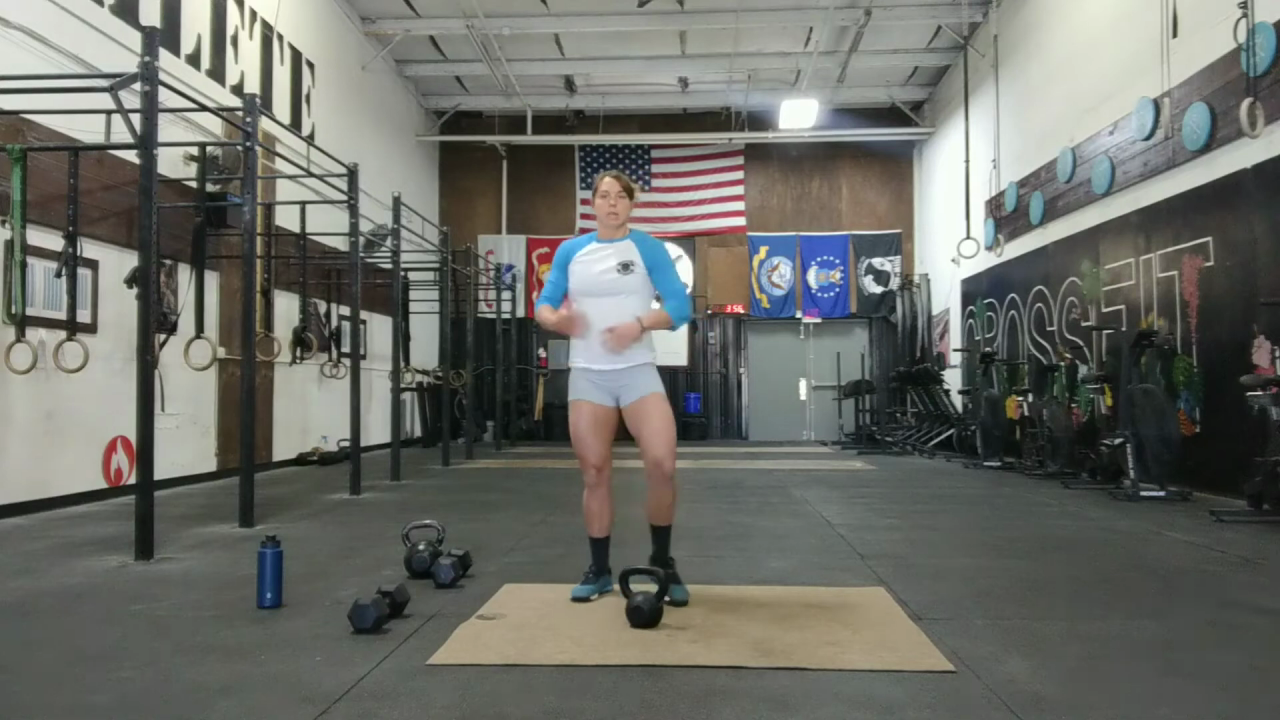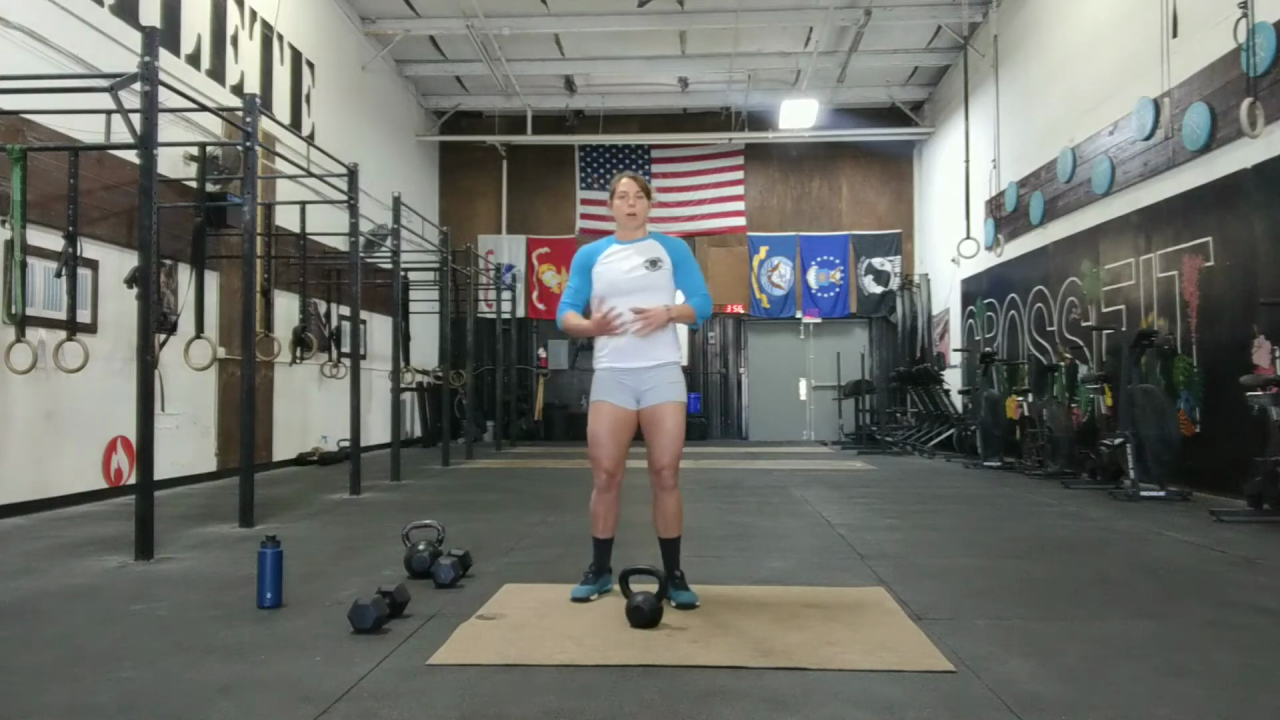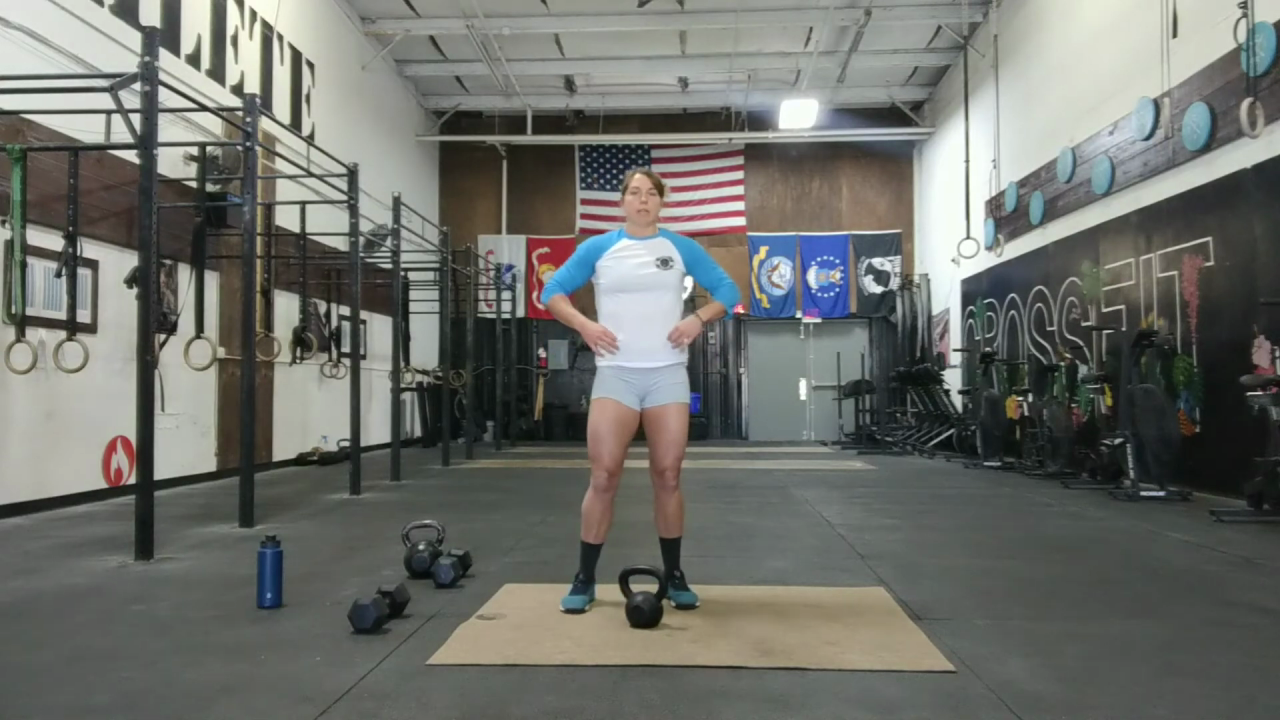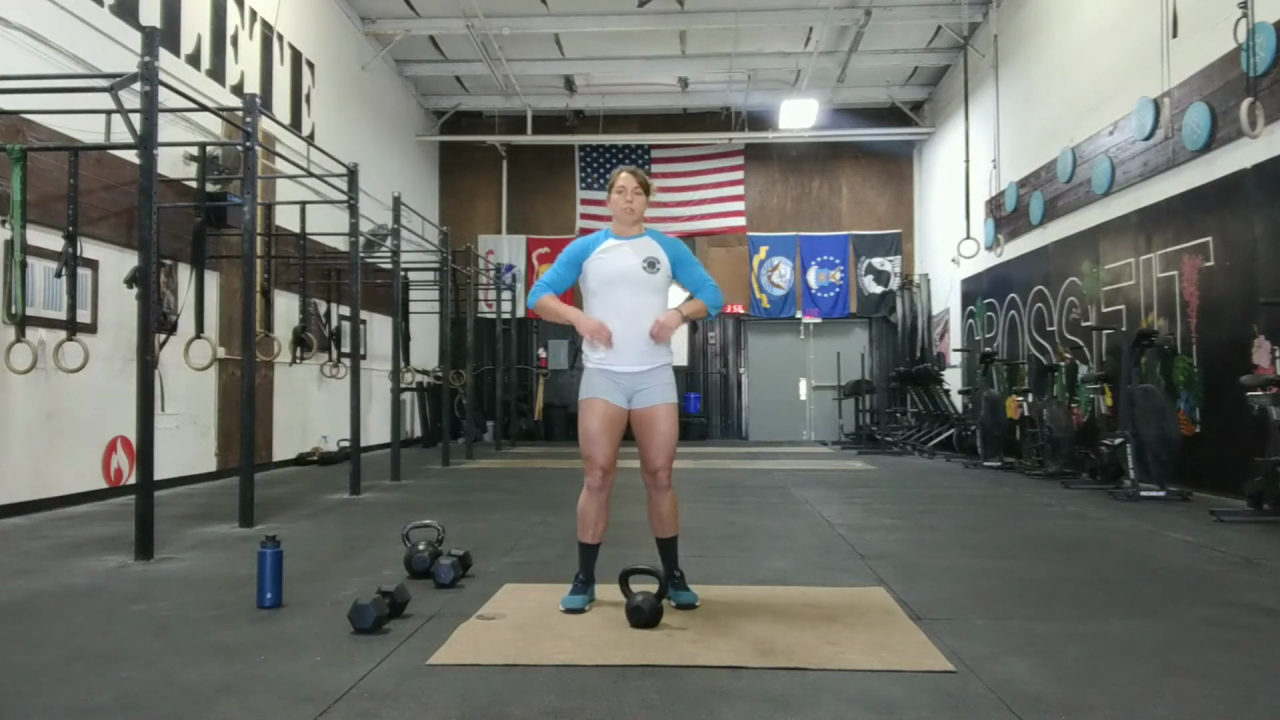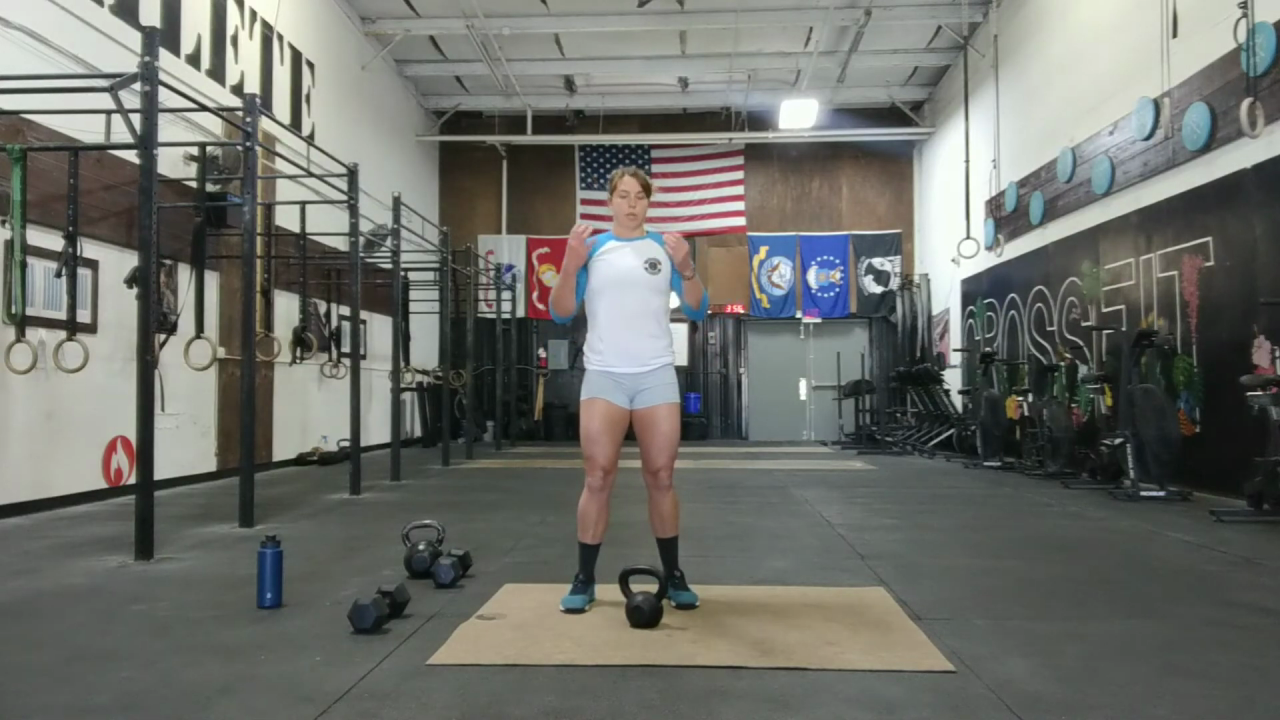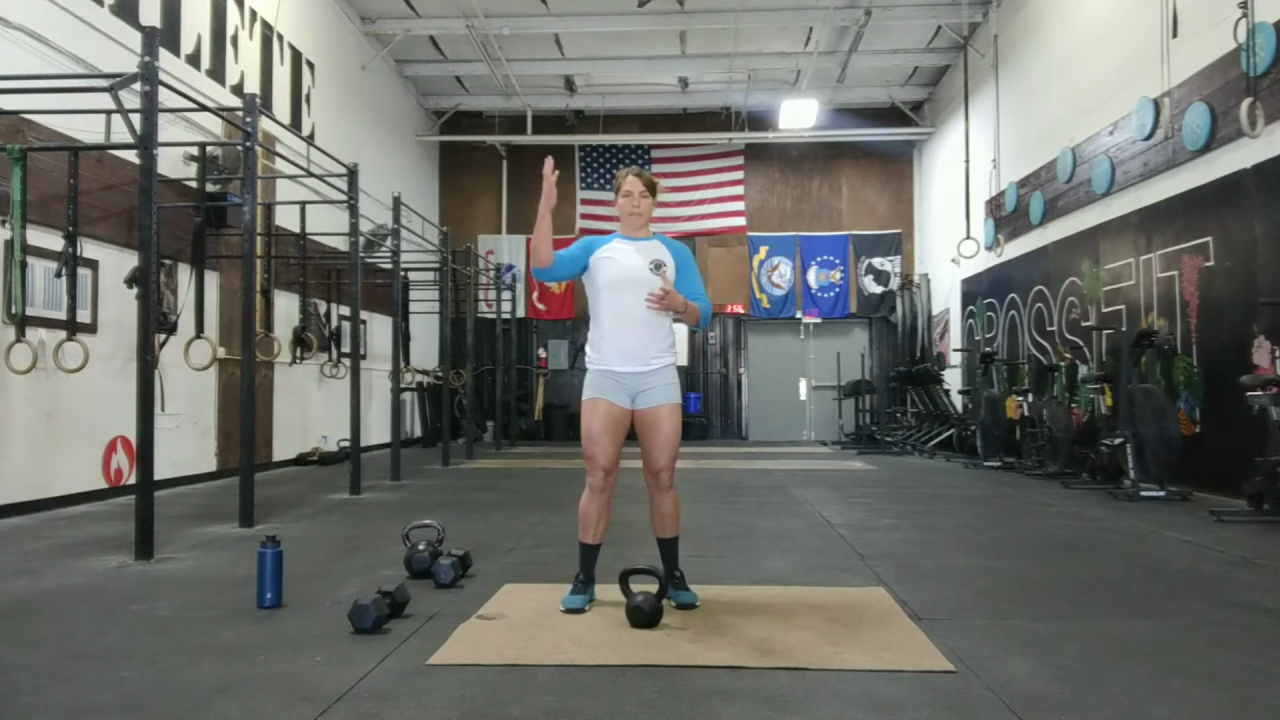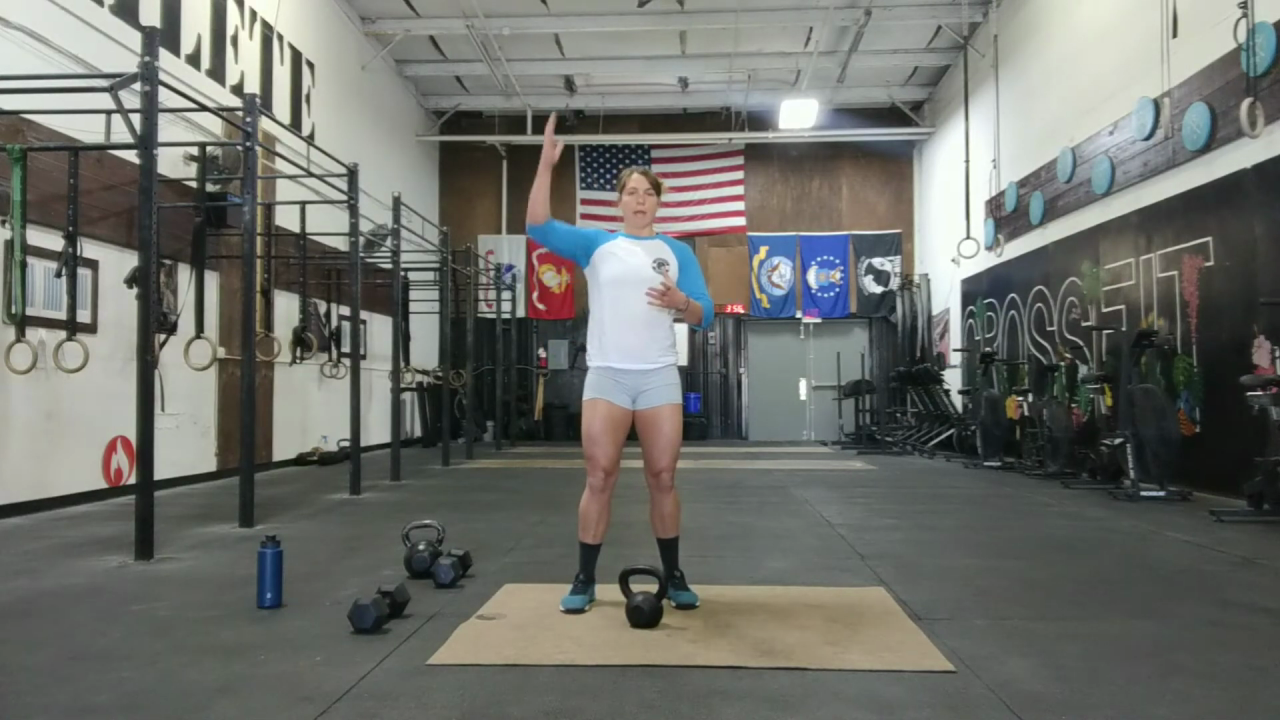
dt=0.5s
person 1, frame 1
left shoulder: (650, 249)
right shoulder: (570, 251)
left elbow: (680, 307)
right elbow: (545, 301)
left wrist: (638, 326)
right wrist: (553, 319)
left hip: (638, 372)
right hip: (587, 376)
left knee: (662, 465)
right knee: (594, 475)
left ankle: (662, 560)
right ankle: (599, 570)
person 1, frame 2
left shoulder: (673, 250)
right shoulder: (589, 255)
left elbow: (702, 305)
right elbow: (566, 313)
left wrist: (668, 313)
right wrist: (590, 325)
left hip: (663, 374)
right hip: (611, 376)
left knee: (665, 477)
right knee: (605, 477)
left ankle: (674, 575)
right ankle: (600, 569)
person 1, frame 3
left shoulder: (682, 247)
right shoulder: (597, 248)
left elbow: (727, 290)
right elbow: (552, 291)
left wrist: (697, 319)
right wrist: (585, 324)
left hip: (668, 375)
right hip: (615, 374)
left knee: (667, 478)
right knee: (603, 478)
left ankle: (674, 576)
right ankle: (584, 579)
person 1, frame 4
left shoulder: (669, 248)
right shoulder: (584, 248)
left elbow: (710, 293)
right elbow: (540, 295)
left wrist: (678, 314)
right wrist: (579, 318)
left hip: (655, 375)
right hip: (602, 375)
left knee: (660, 477)
right knee: (597, 478)
left ankle: (673, 576)
right ankle: (584, 579)
person 1, frame 5
left shoulder: (667, 247)
right shoulder: (590, 248)
left elbow: (698, 310)
right elbow: (560, 313)
left wrist: (686, 267)
right wrist: (569, 266)
left hip: (656, 376)
right hip: (603, 376)
left knee: (661, 477)
right knee: (597, 477)
left ankle: (674, 576)
right ankle: (584, 580)
person 1, frame 6
left shoulder: (675, 252)
right shoulder: (592, 248)
left elbow: (702, 315)
right elbow: (543, 270)
left wrist: (679, 305)
right wrist: (546, 207)
left hip: (658, 376)
right hip: (605, 376)
left knee: (662, 478)
right knee: (598, 478)
left ankle: (673, 575)
right ankle: (584, 579)
person 1, frame 7
left shoulder: (677, 250)
right shoulder: (596, 243)
left elbow: (704, 314)
right elbow: (539, 229)
left wrist: (681, 301)
right wrist: (546, 164)
left hip: (659, 375)
right hip: (606, 374)
left knee: (663, 477)
right knee: (599, 476)
left ankle: (674, 575)
right ankle: (584, 579)
